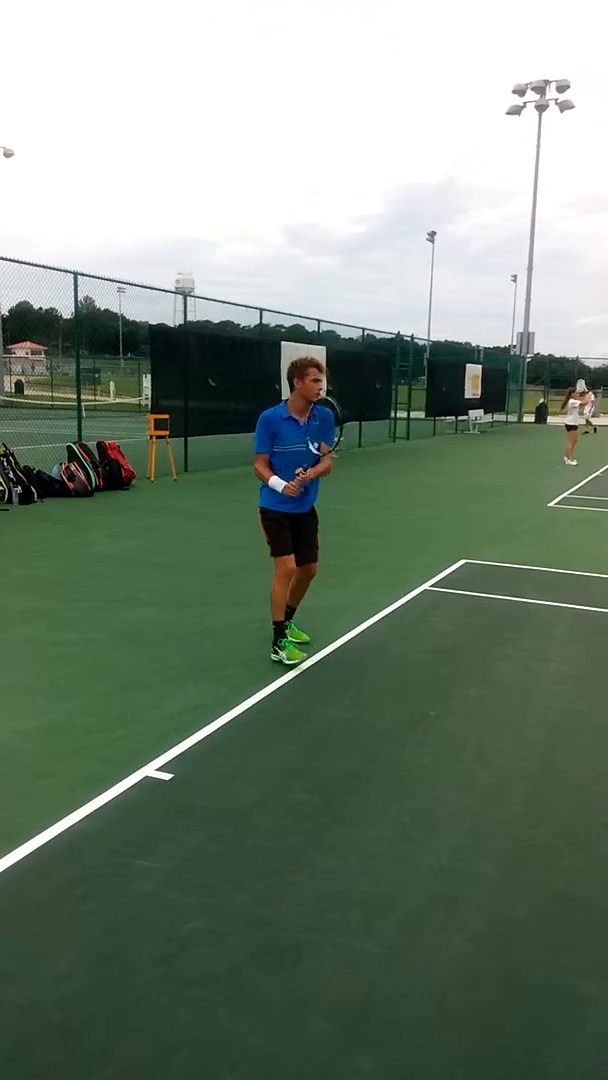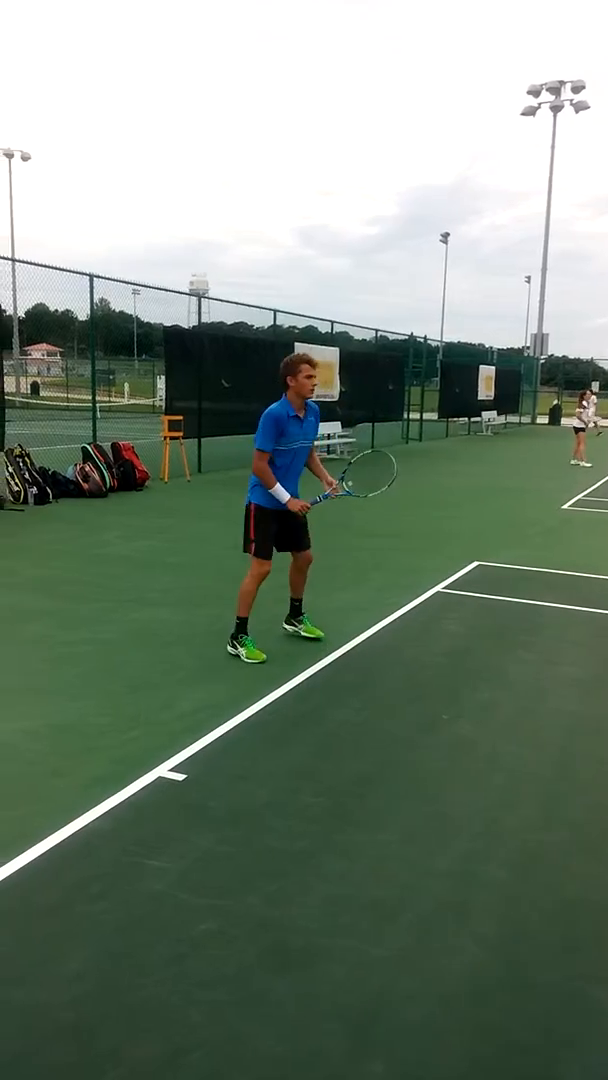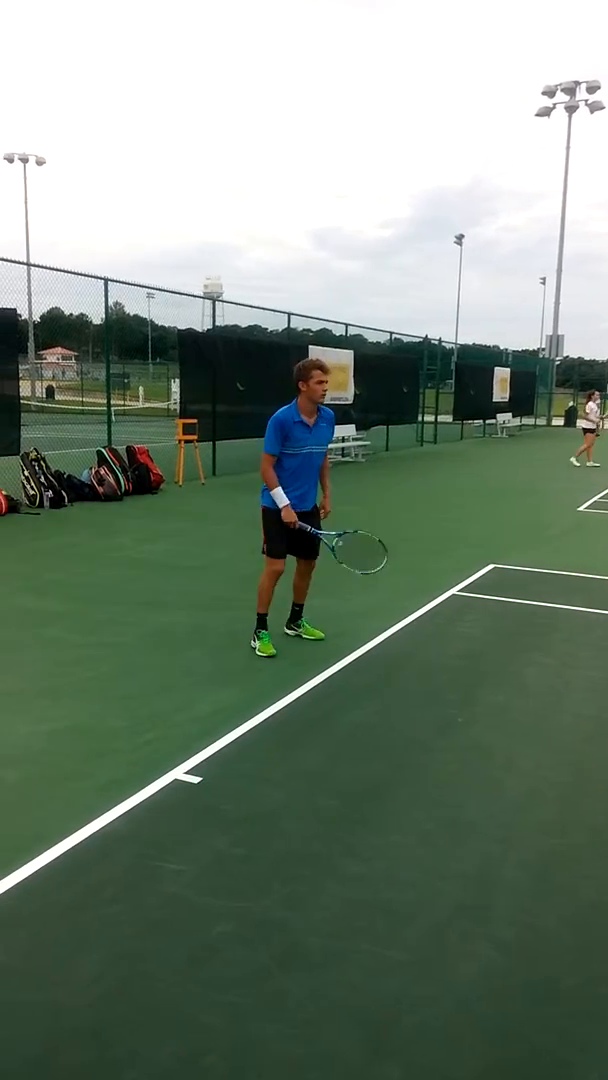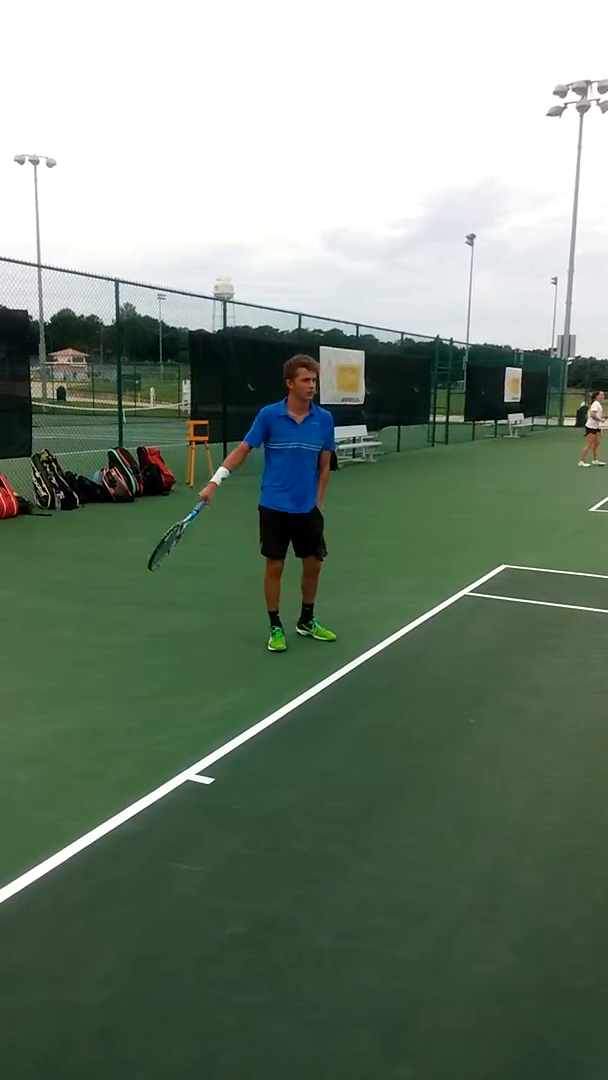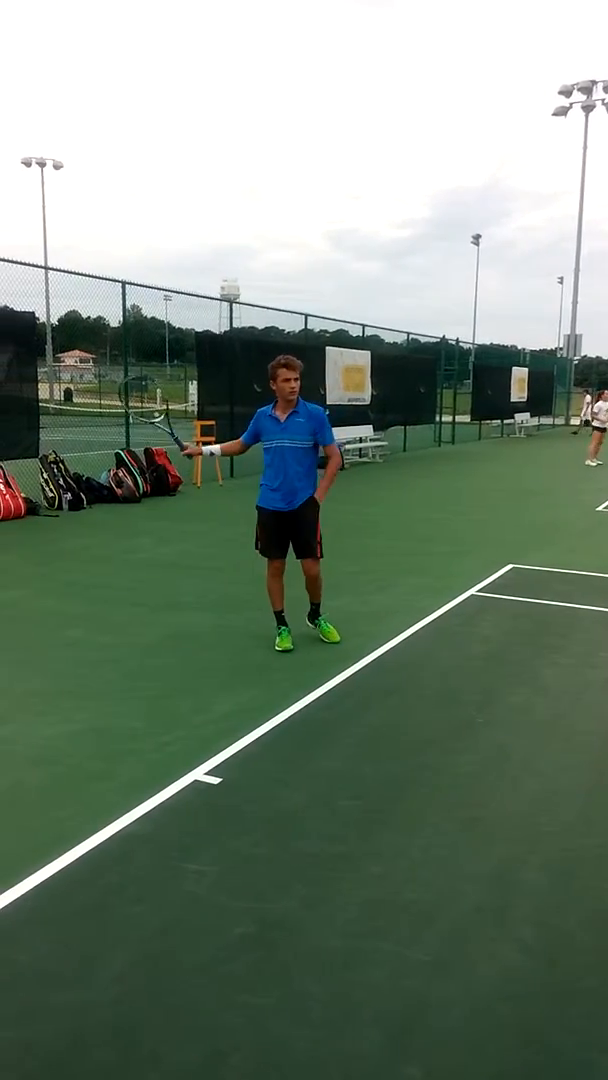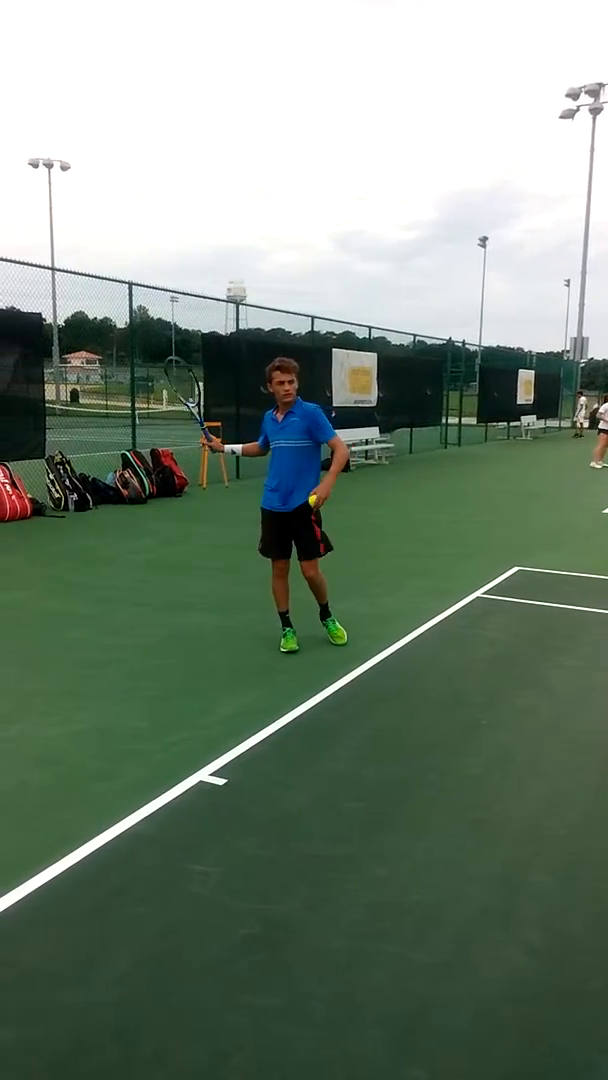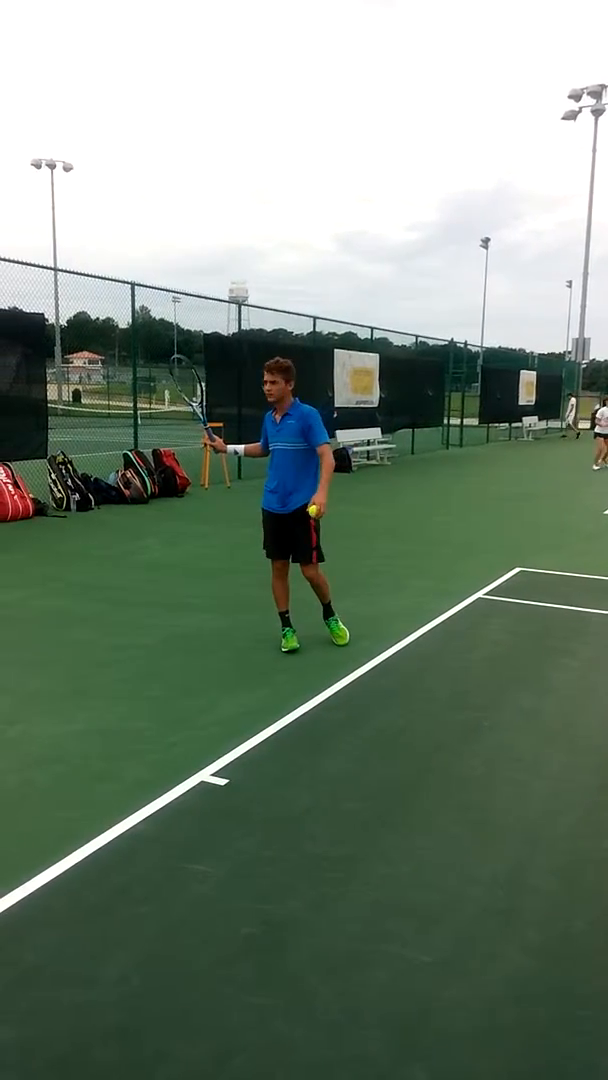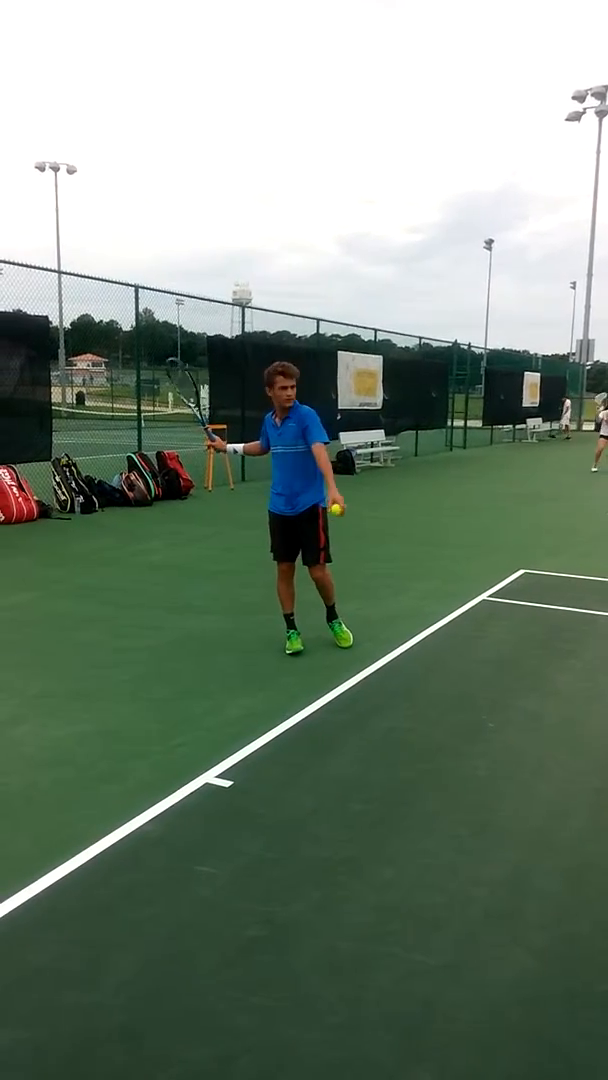
dt=0.4s
person 1, frame 1
left shoulder: (325, 416)
right shoulder: (270, 418)
left elbow: (327, 462)
right elbow: (260, 466)
left wrist: (309, 475)
right wrist: (280, 485)
left hip: (305, 508)
right hip: (275, 507)
left knee: (308, 569)
right knee: (286, 567)
left ankle: (285, 621)
right ankle: (280, 642)
person 1, frame 2
left shoulder: (313, 412)
right shoulder: (274, 414)
right elbow: (259, 466)
left wrist: (326, 478)
right wrist: (288, 499)
left hip: (290, 502)
right hip: (265, 503)
left knee: (304, 558)
right knee: (260, 568)
left ankle: (295, 617)
right ankle: (238, 636)
person 1, frame 3
left shoulder: (328, 418)
right shoulder: (281, 419)
right elbow: (266, 467)
left wrist: (326, 495)
right wrist: (284, 506)
left hip: (307, 506)
right hip: (278, 506)
left knee: (307, 564)
right knee: (275, 567)
left ankle: (295, 621)
right ankle: (261, 631)
person 1, frame 4
left shoulder: (324, 419)
right shoulder: (268, 415)
left elbow: (324, 464)
right elbow: (241, 451)
left wrist: (318, 501)
right wrist: (214, 482)
left hip: (307, 508)
right hip: (274, 506)
left knee: (313, 564)
right knee: (274, 566)
left ankle: (307, 620)
right ankle: (275, 627)
person 1, frame 5
left shoulder: (315, 415)
right shoulder: (262, 417)
left elbow: (334, 458)
right elbow: (241, 445)
left wrist: (319, 495)
right wrist: (203, 450)
left hip: (304, 504)
right hip: (270, 505)
left knee: (312, 568)
right knee: (275, 566)
left ankle: (316, 616)
right ankle: (282, 627)
person 1, frame 6
left shoulder: (311, 413)
right shoulder: (269, 418)
left elbow: (341, 450)
left wrist: (327, 484)
right wrist: (224, 447)
left hip: (304, 505)
right hip: (273, 506)
left knee: (310, 570)
right knee: (279, 567)
left ankle: (326, 617)
right ankle: (286, 628)
person 1, frame 7
left shoulder: (308, 415)
right shoulder: (269, 418)
left elbow: (327, 456)
left wrist: (321, 492)
right wrist: (227, 448)
left hip: (302, 507)
right hip: (273, 506)
left knee: (310, 570)
right knee: (279, 567)
left ankle: (330, 617)
right ankle: (287, 628)
person 1, frame 8
left shoulder: (307, 416)
right shoulder: (269, 420)
left elbow: (320, 452)
left wrist: (332, 489)
right wrist: (227, 447)
left hip: (310, 507)
right hip: (279, 508)
left knee: (318, 571)
right knee: (284, 569)
left ankle: (334, 620)
right ankle: (291, 630)
